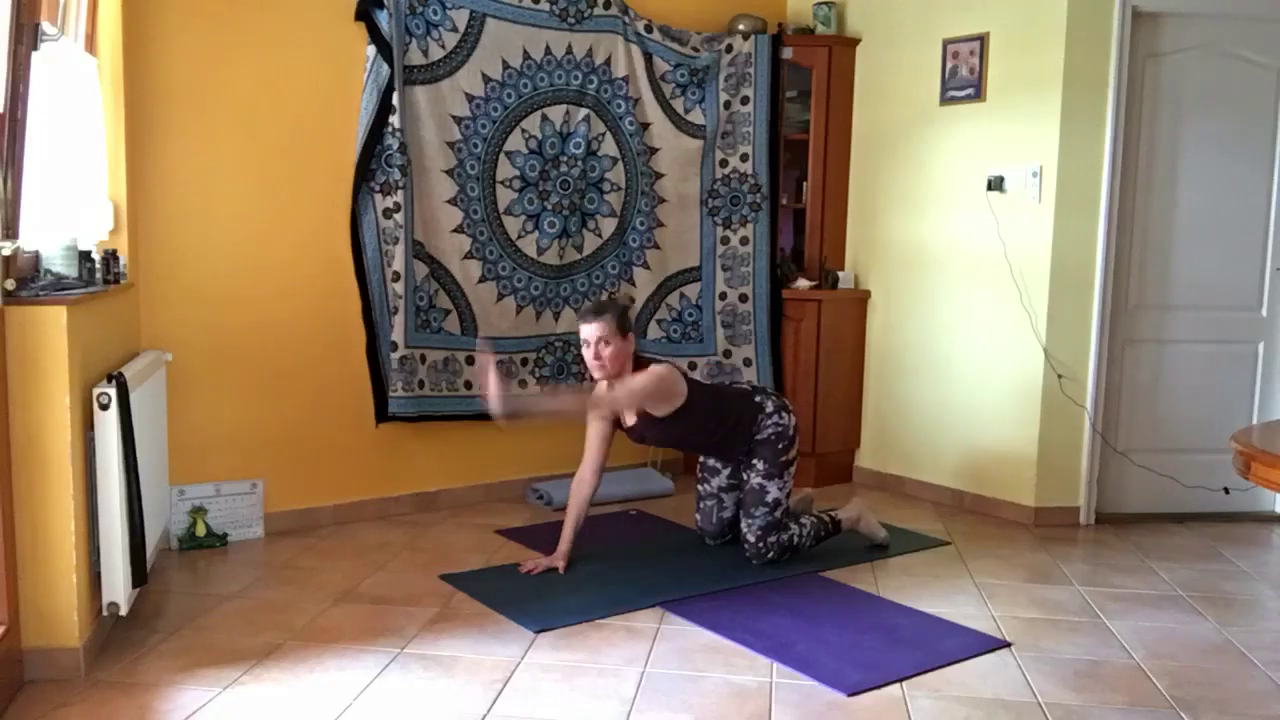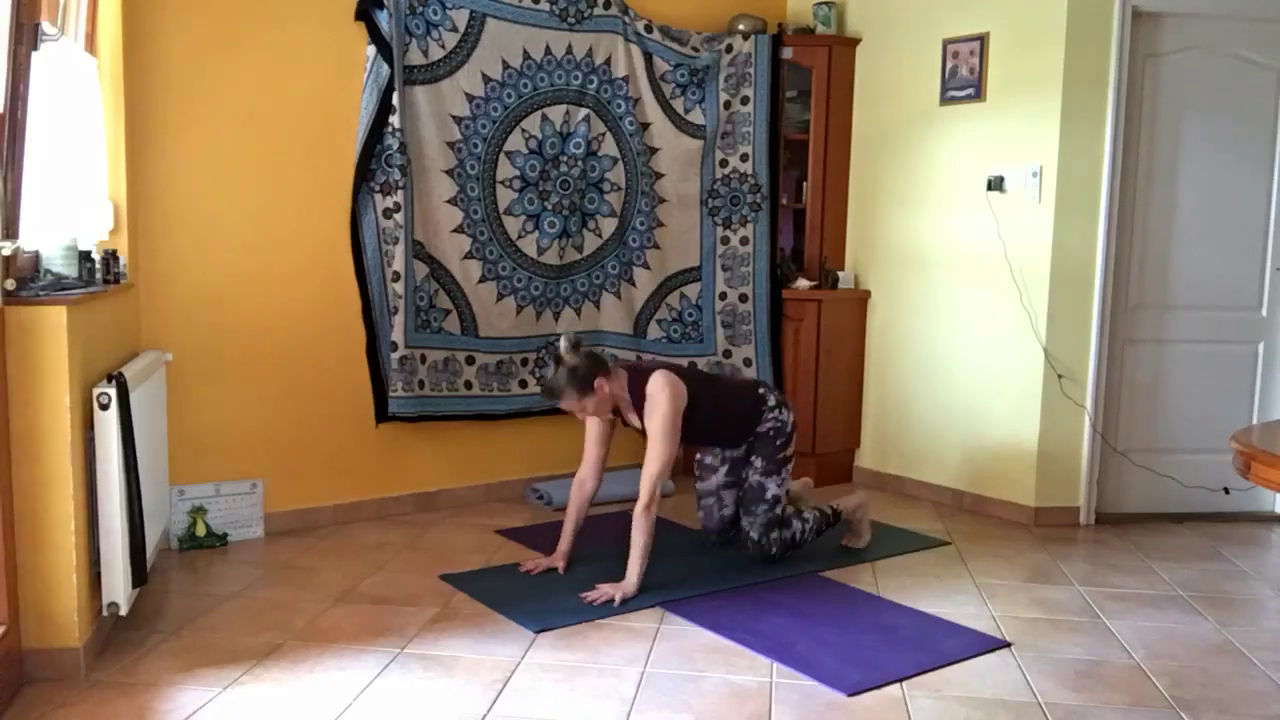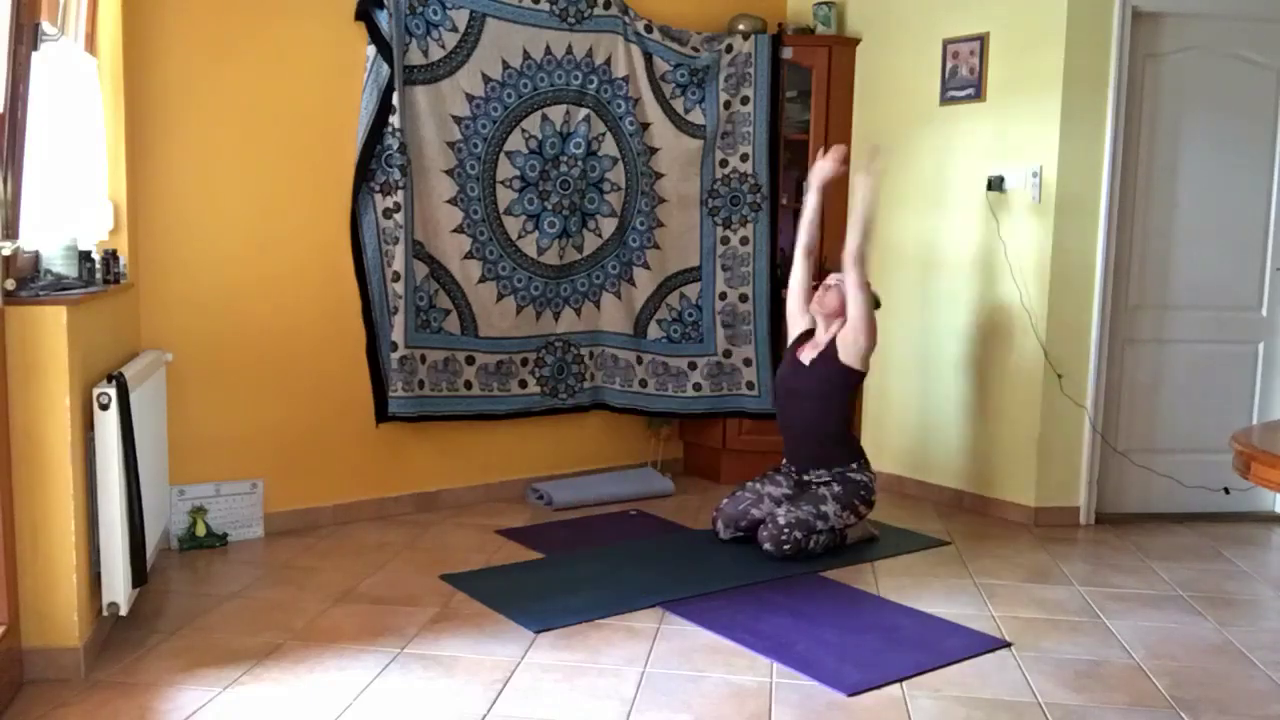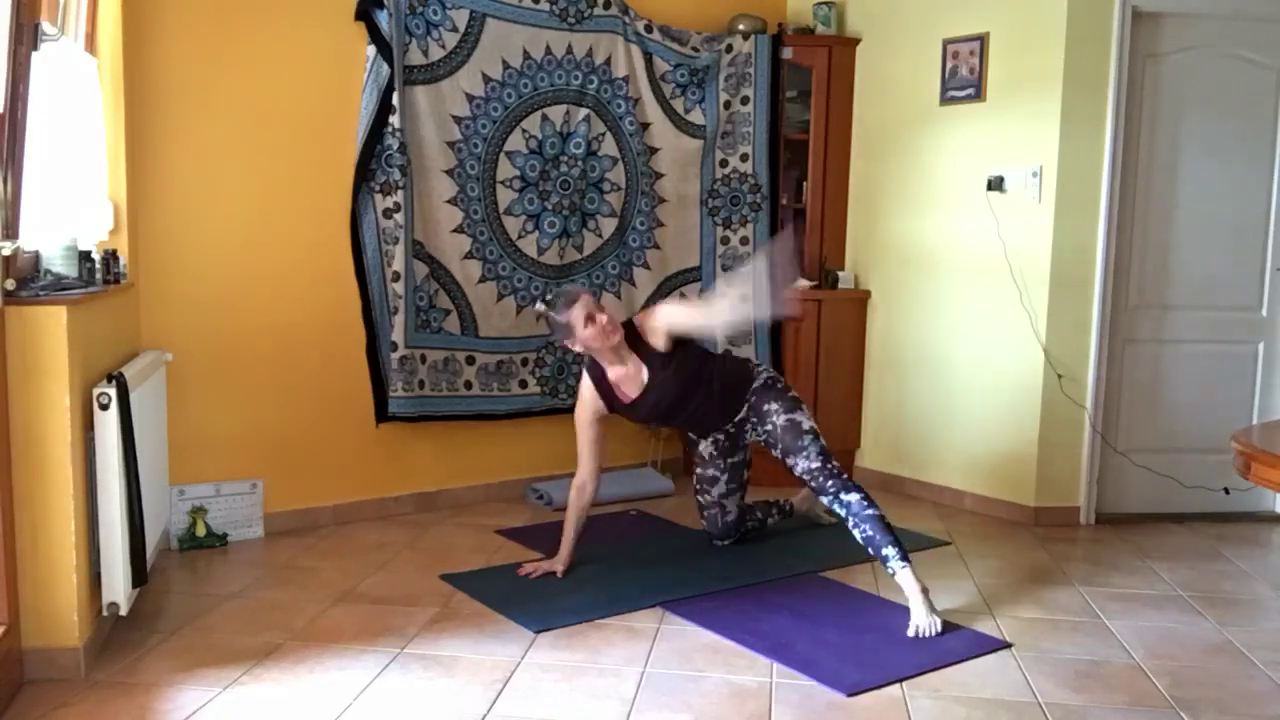
dt=0.4s
person 1, frame 1
left shoulder: (658, 380)
right shoulder: (602, 390)
right elbow: (587, 475)
right wrist: (561, 551)
left hip: (766, 426)
right hip: (727, 447)
left knee: (760, 548)
right knee: (713, 532)
left ankle: (846, 517)
right ankle: (788, 501)
person 1, frame 2
left shoulder: (658, 390)
right shoulder: (602, 400)
left elbow: (648, 495)
right elbow: (586, 479)
left wrist: (631, 582)
right wrist: (560, 554)
left hip: (763, 417)
left knee: (763, 542)
right knee: (717, 525)
left ankle: (845, 509)
right ankle: (785, 494)
person 1, frame 3
left shoulder: (852, 343)
right shoulder: (800, 334)
left elbow: (853, 265)
right elbow: (802, 257)
left hip: (839, 479)
right hip: (793, 473)
left knee: (780, 538)
right knee: (725, 525)
left ankle: (845, 525)
person 1, frame 4
left shoulder: (655, 324)
right shoulder: (591, 391)
left elbow: (715, 313)
right elbow: (585, 480)
right wrist: (563, 555)
left hip: (755, 394)
right hip: (711, 431)
left knee: (824, 476)
right knee: (722, 531)
left ankle: (909, 581)
right ankle: (798, 506)
